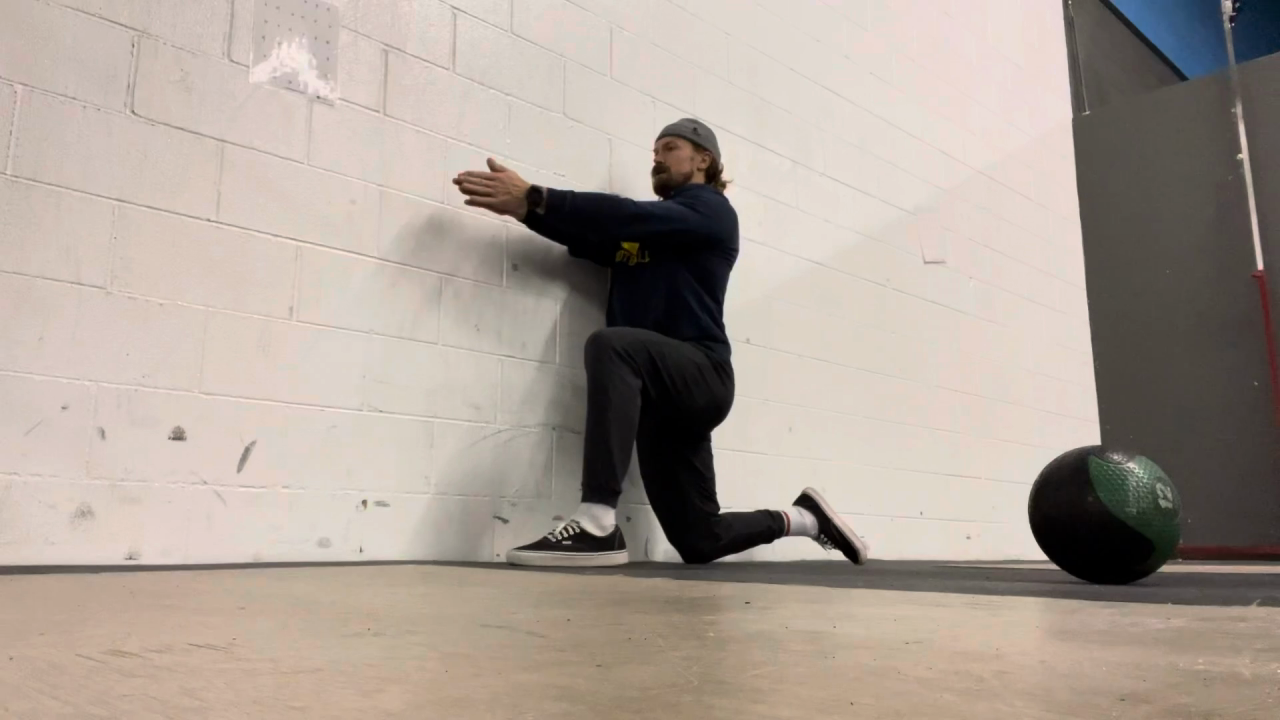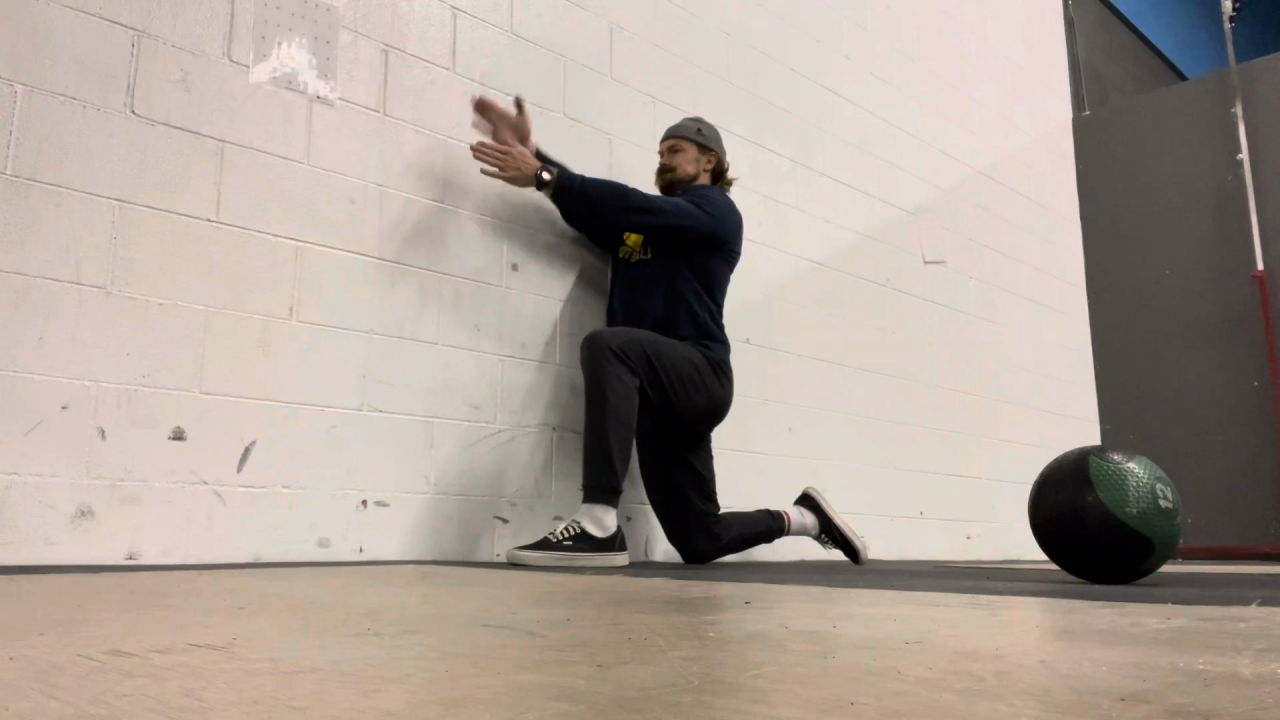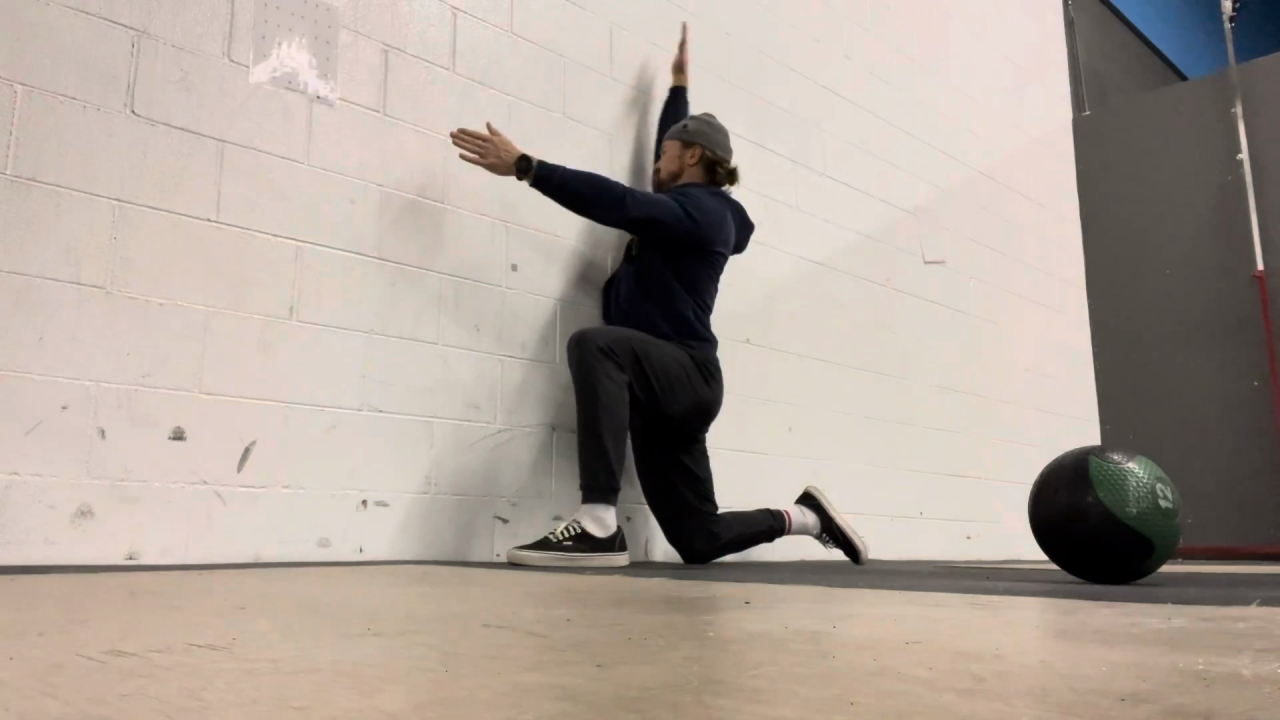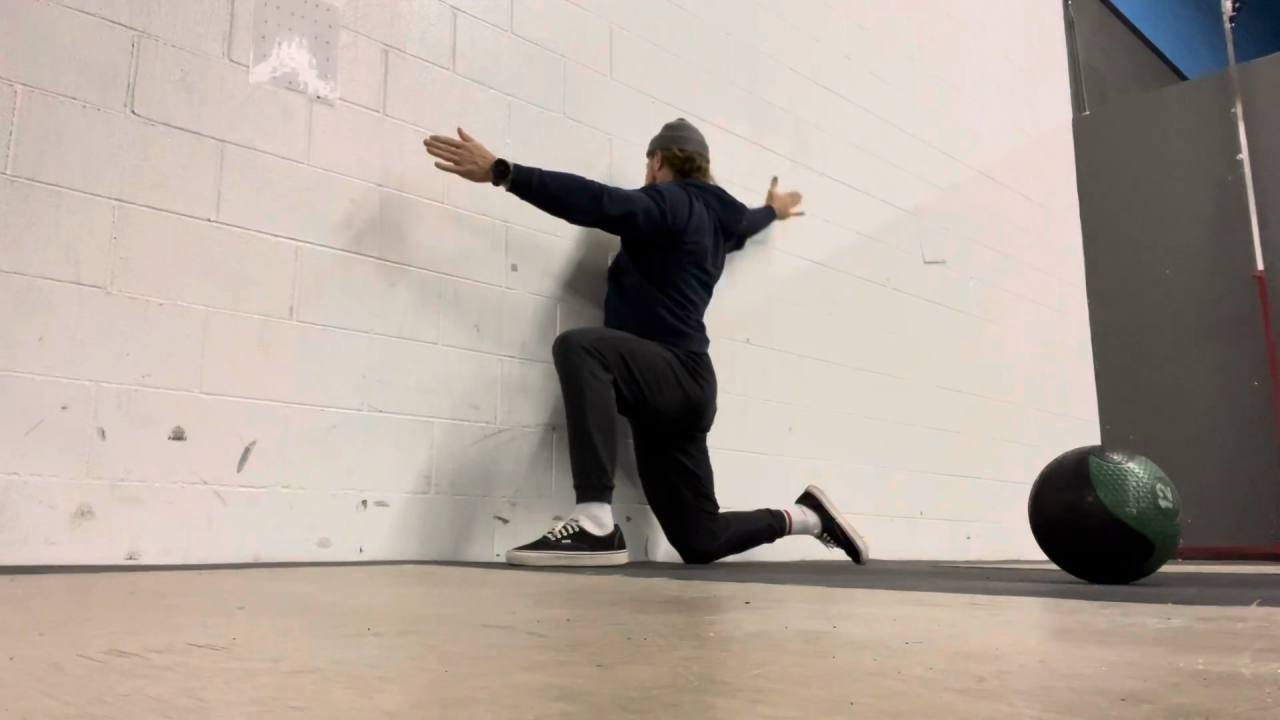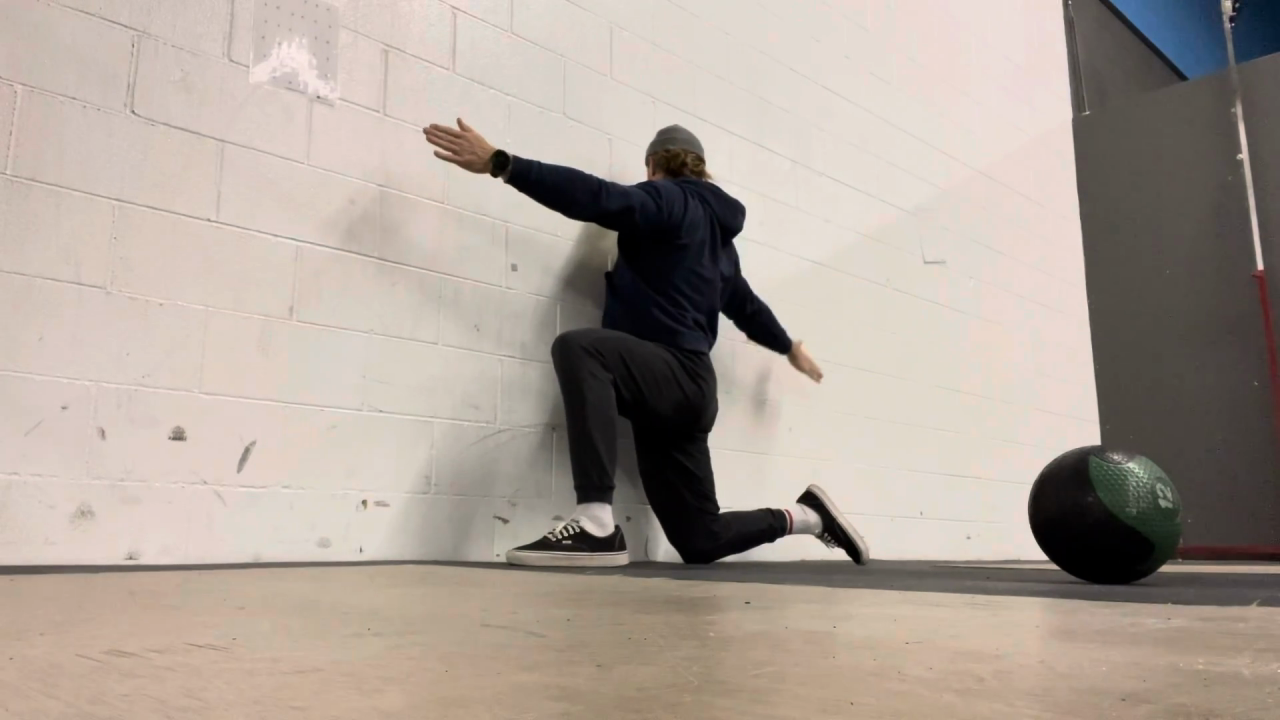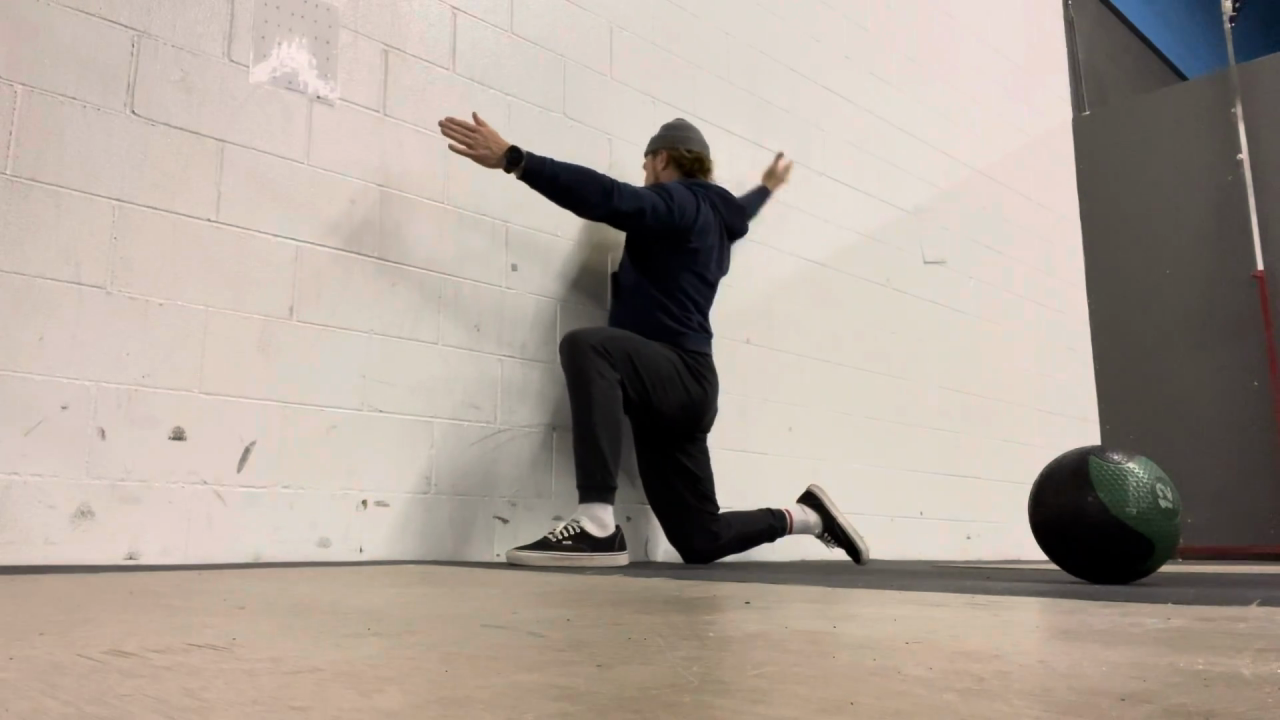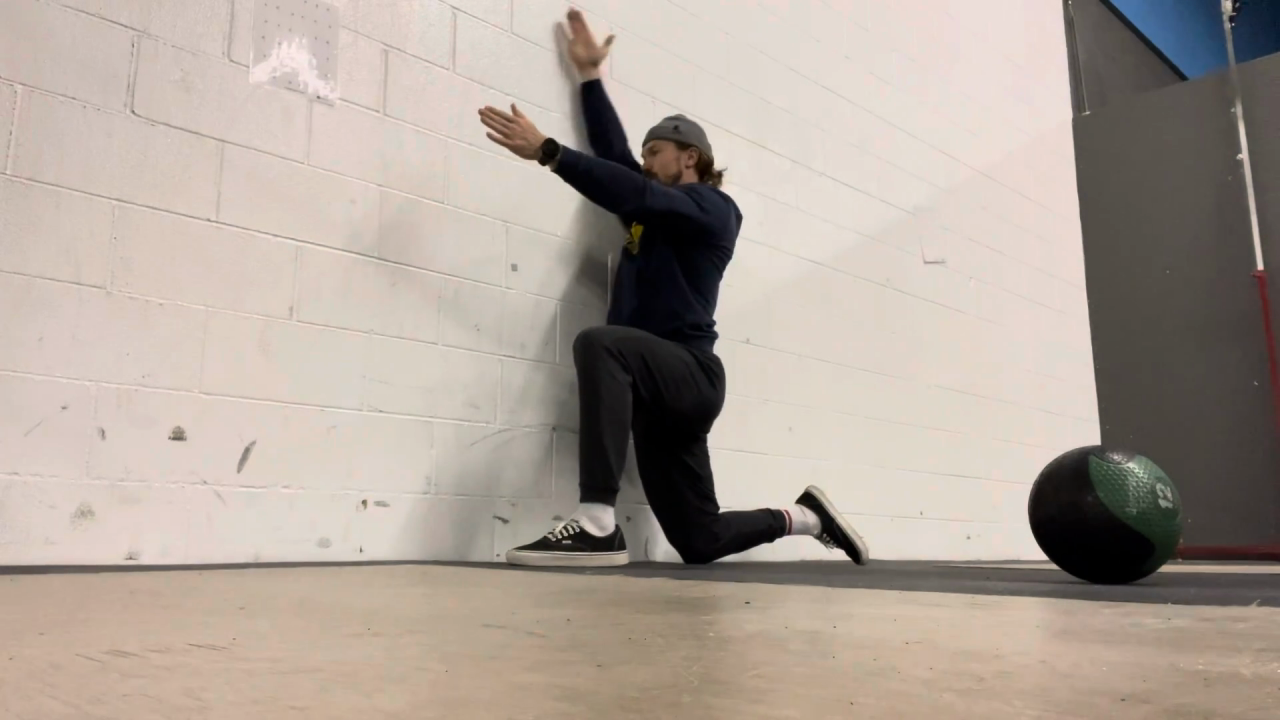
dt=0.7s
person 1, frame 1
left shoulder: (710, 210)
right shoulder: (644, 225)
left elbow: (623, 216)
right elbow: (590, 235)
left wrist: (536, 196)
right wrist: (524, 207)
left hip: (700, 377)
right hip: (660, 392)
left knee: (611, 345)
right knee: (700, 542)
left ankle: (597, 526)
right ankle: (802, 518)
person 1, frame 2
left shoulder: (716, 213)
right shoulder: (641, 227)
left elbow: (634, 206)
right elbow: (595, 213)
left wrist: (543, 174)
right wrist: (530, 156)
left hip: (698, 377)
right hip: (661, 391)
left knee: (606, 345)
right knee: (701, 543)
left ankle: (599, 526)
right ankle: (805, 518)
person 1, frame 3
left shoulder: (700, 209)
right shoulder: (697, 206)
left elbow: (618, 203)
right elbow: (682, 136)
left wrist: (522, 165)
right wrist: (678, 86)
left hip: (685, 377)
right hip: (670, 388)
right knee: (699, 540)
left ankle: (599, 526)
right ankle: (806, 517)
person 1, frame 4
left shoulder: (673, 203)
right shoulder: (710, 217)
left elbow: (596, 203)
right elbow: (742, 222)
left wrist: (500, 171)
right wrist: (772, 211)
left hip: (677, 377)
right hip: (681, 387)
right knee: (700, 541)
left ankle: (595, 526)
right ankle: (806, 516)
person 1, frame 5
left shoulder: (668, 201)
right shoulder: (714, 228)
left elbow: (595, 197)
right elbow: (744, 303)
left wrist: (498, 162)
right wrist: (790, 349)
left hip: (677, 377)
right hip: (683, 387)
right knee: (700, 541)
left ankle: (595, 527)
right ankle: (806, 517)
person 1, frame 6
left shoulder: (678, 203)
right shoulder: (709, 214)
left elbow: (605, 198)
right elbow: (738, 212)
left wrist: (512, 158)
right wrist: (766, 188)
left hip: (679, 377)
right hip: (680, 387)
right knee: (700, 541)
left ankle: (597, 527)
right ankle: (807, 516)
person 1, frame 7
left shoulder: (711, 209)
right shoulder: (653, 218)
left elbow: (632, 192)
right elbow: (613, 158)
left wrist: (546, 150)
right wrist: (590, 76)
left hip: (689, 376)
right hip: (664, 390)
left knee: (600, 345)
right knee: (700, 540)
left ankle: (597, 525)
right ankle: (806, 516)
